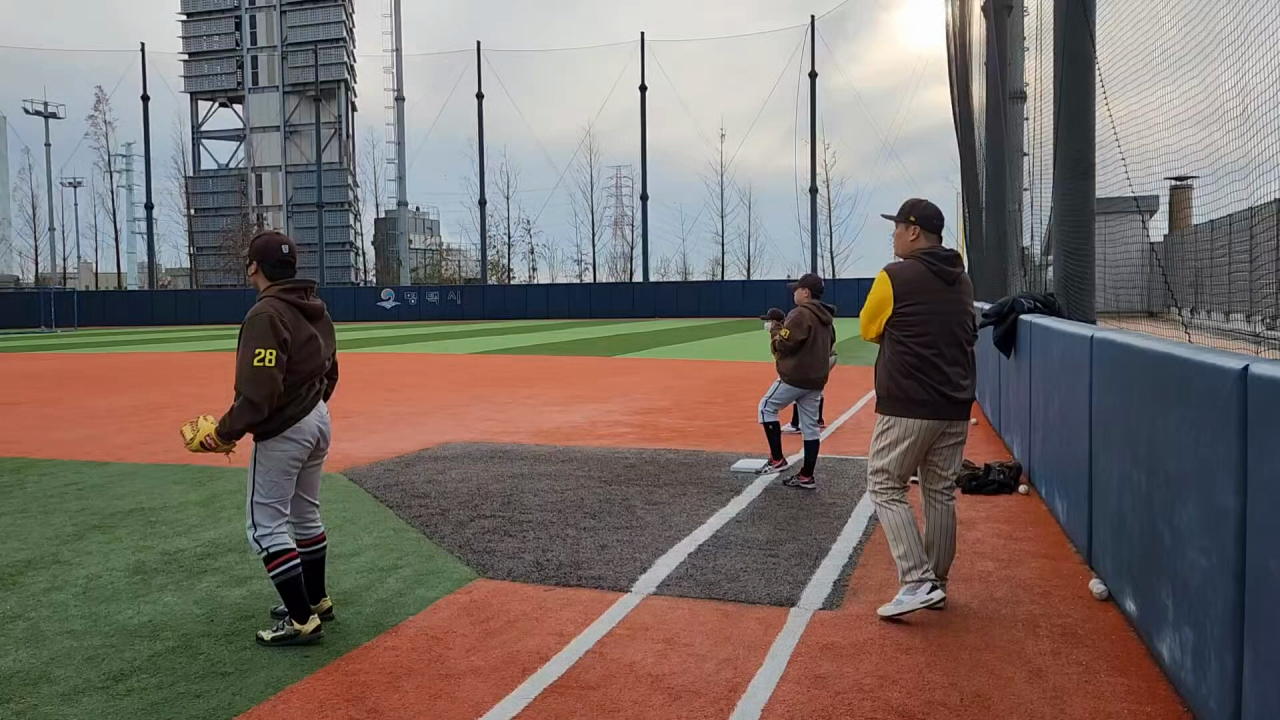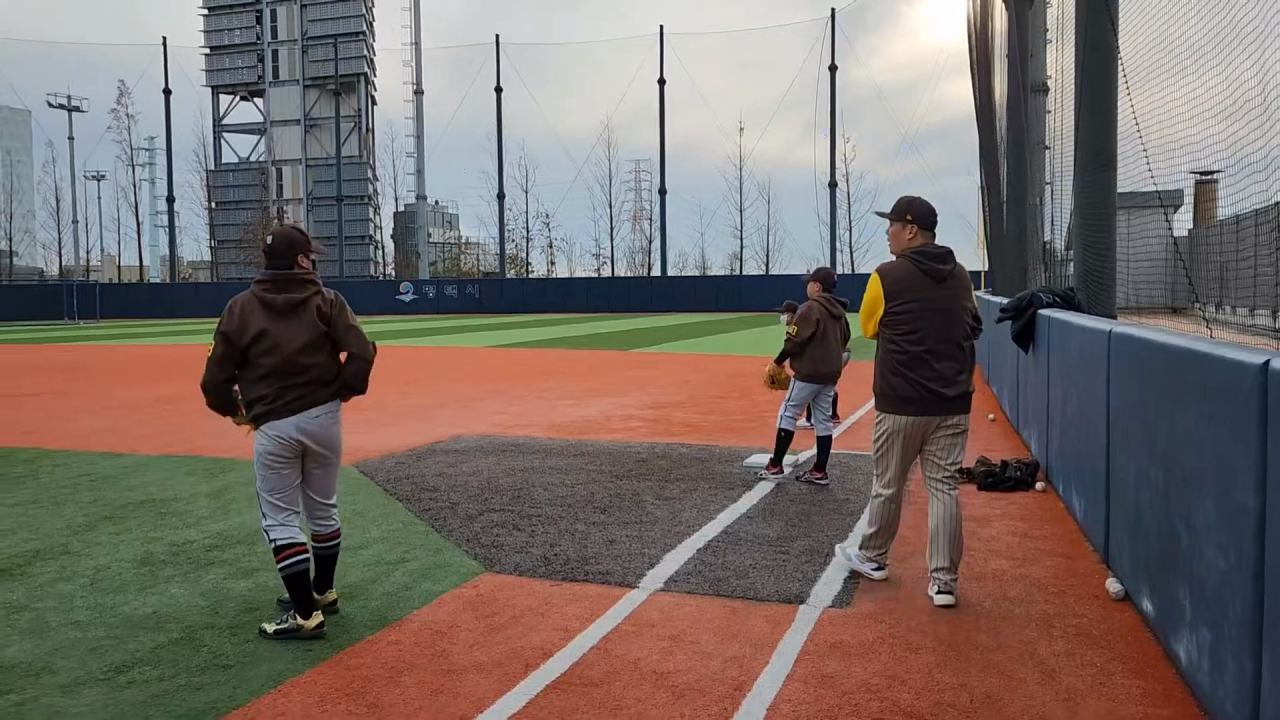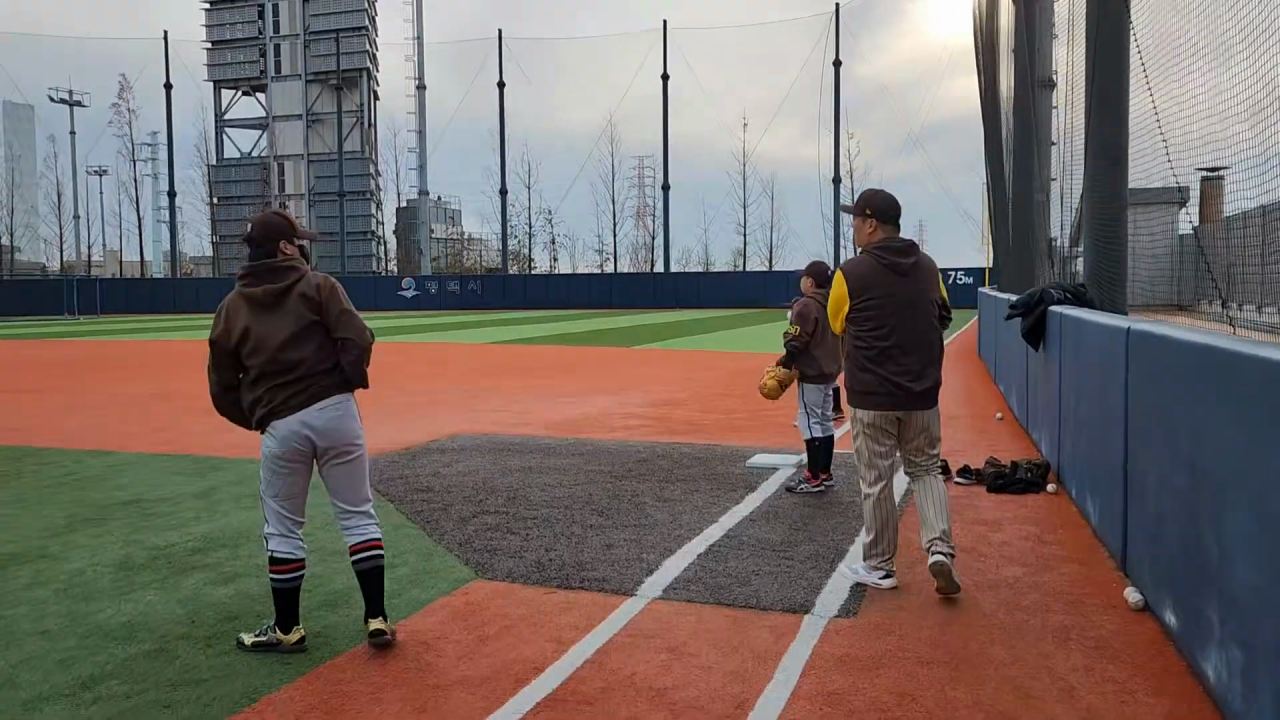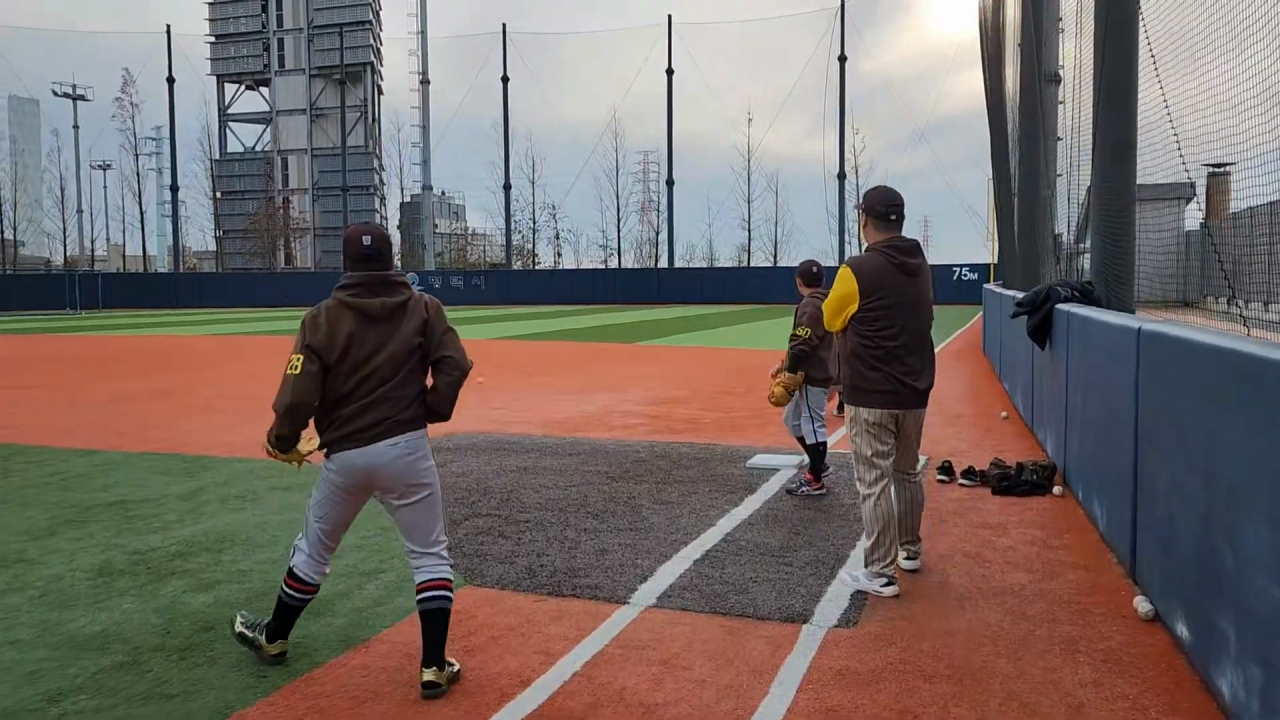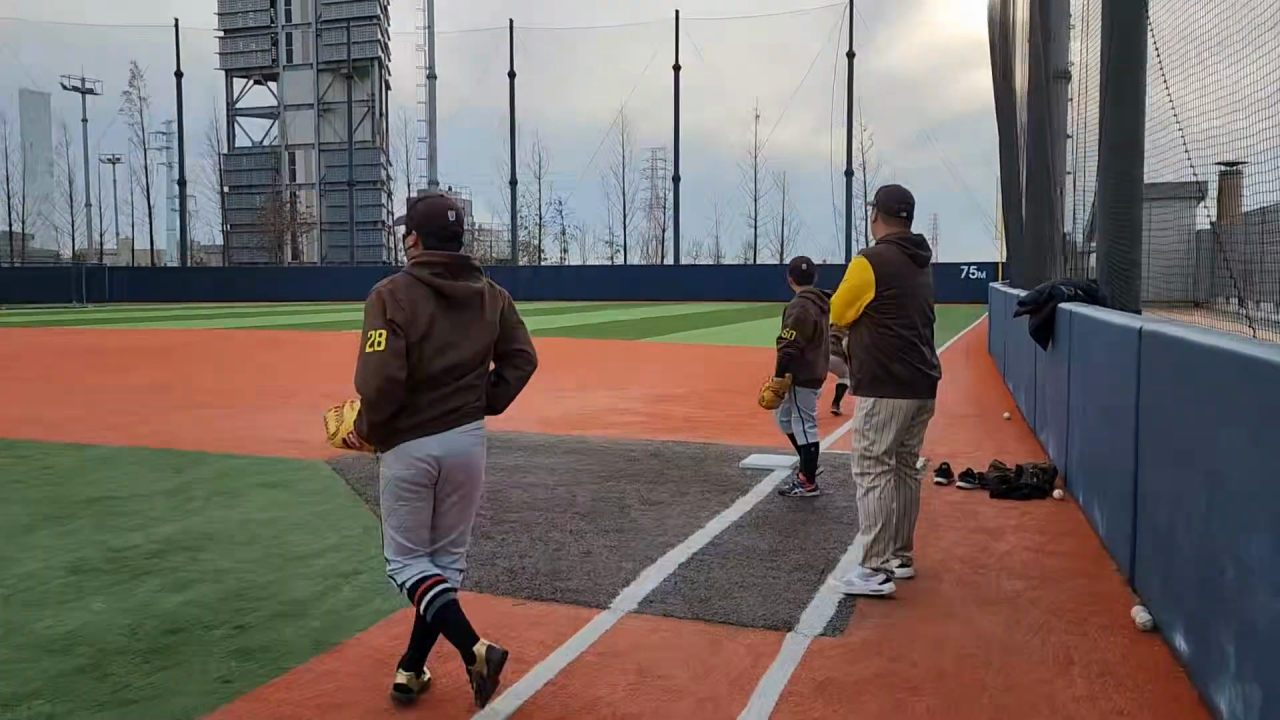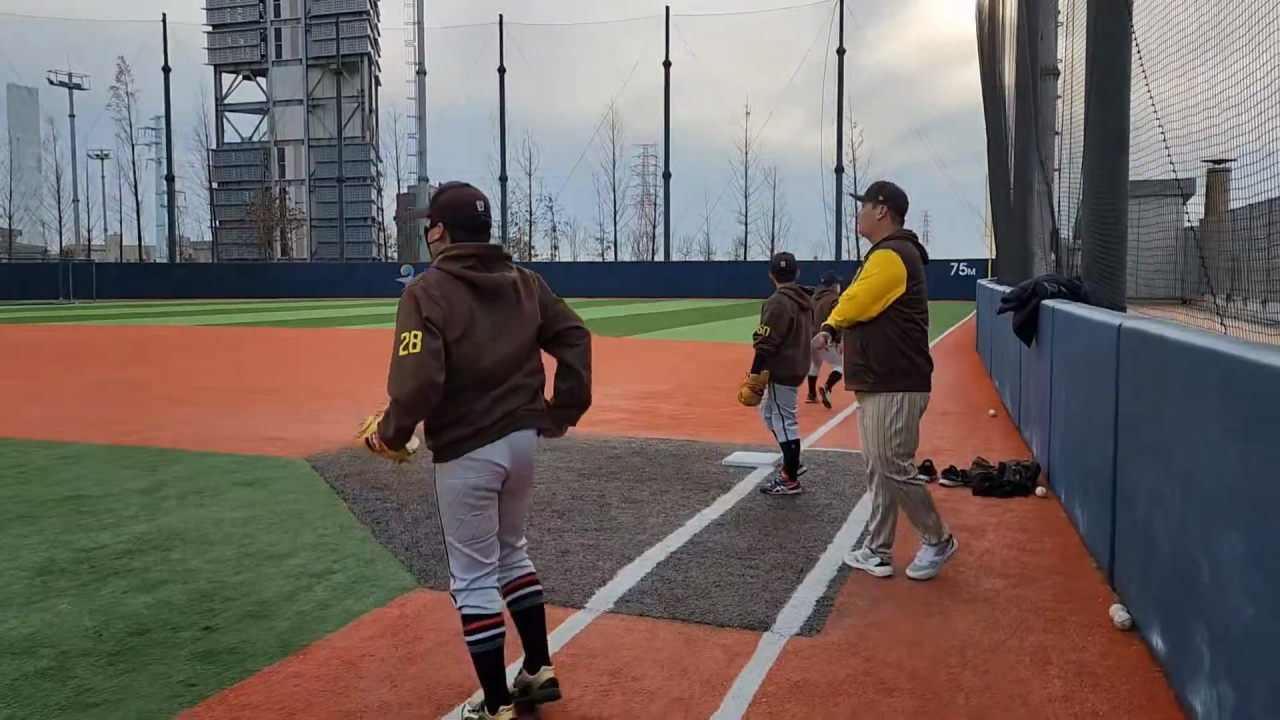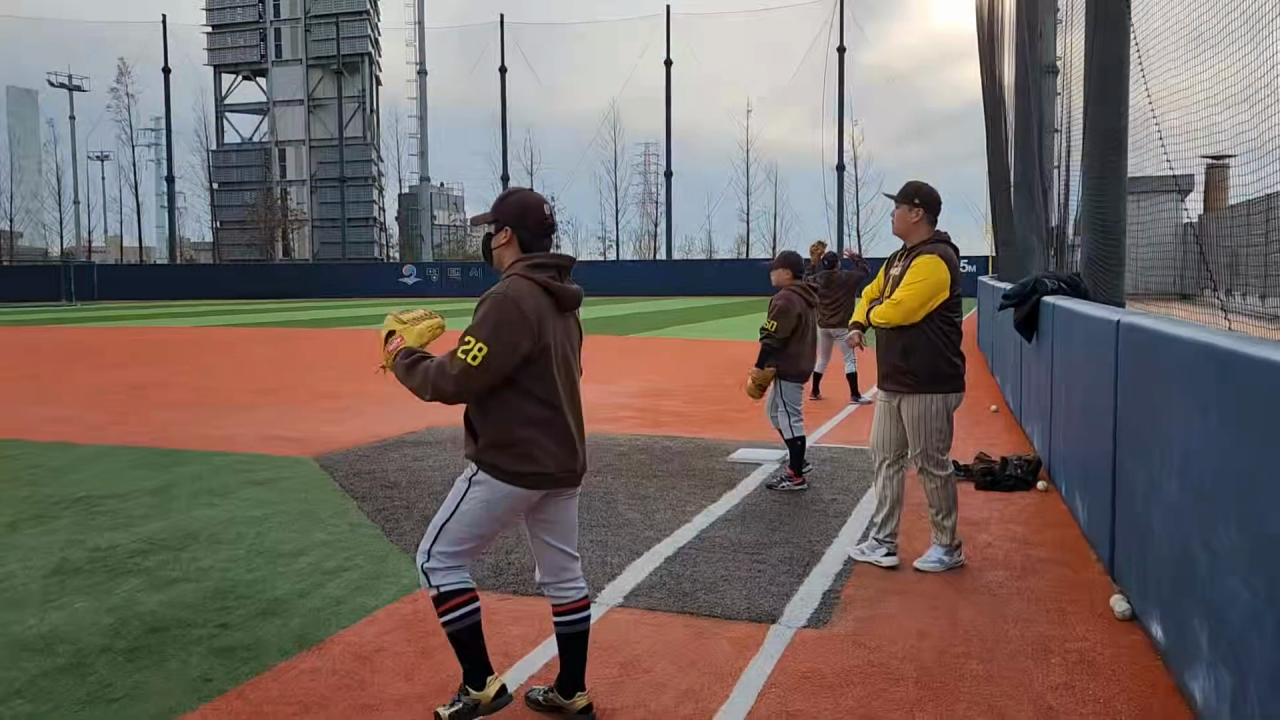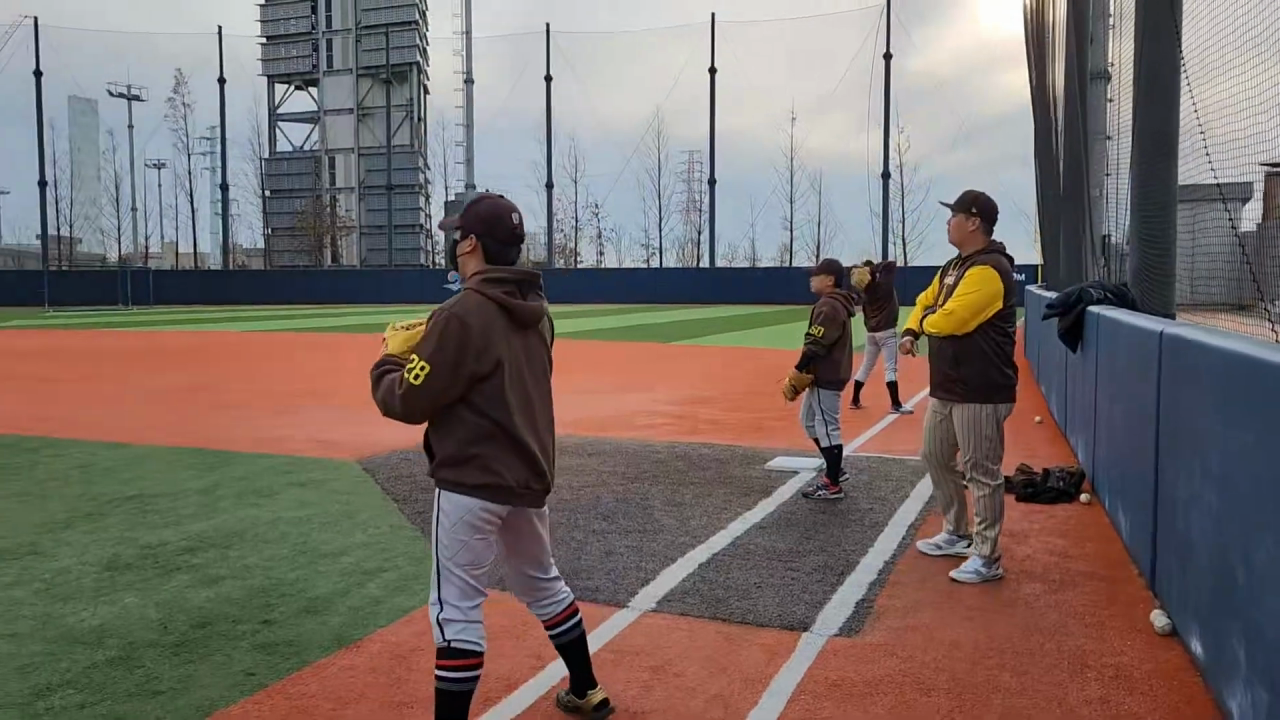
dt=0.5s
person 1, frame 1
left shoulder: (264, 315)
right shoulder: (316, 308)
left elbow: (261, 390)
right elbow: (330, 370)
left wrist: (226, 431)
left hip: (282, 432)
right hip: (318, 420)
left knee: (267, 526)
right knee: (305, 514)
left ankle: (303, 620)
right ankle: (316, 600)
person 1, frame 2
left shoulder: (240, 308)
right shoulder: (326, 300)
left elbow: (216, 377)
right elbow: (361, 353)
left wrist: (233, 409)
right wrist: (344, 390)
left hip: (275, 426)
right hip: (324, 418)
left knee: (280, 519)
right knee: (323, 510)
left ankle: (306, 614)
right ankle: (323, 592)
person 1, frame 3
left shoulder: (230, 308)
right shoulder: (318, 286)
left elbow: (222, 387)
right elbow: (356, 340)
left wrist: (253, 417)
right wrist: (349, 384)
left hip: (281, 427)
right hip: (335, 413)
left knee: (283, 529)
right knee: (359, 515)
left ankle: (286, 629)
right ankle: (376, 618)
person 1, frame 4
left shoulder: (322, 318)
right shoulder: (423, 307)
left elbow: (297, 397)
right elbow: (454, 366)
left wrist: (281, 440)
right wrist: (428, 413)
left hip: (345, 454)
right hip: (407, 448)
left knee: (314, 549)
right knee: (430, 554)
left ankle: (273, 638)
right ankle: (434, 665)
person 1, frame 5
left shoulder: (390, 294)
right shoulder: (491, 294)
left elbow: (381, 378)
right elbow: (521, 358)
left wrist: (367, 431)
right wrist: (483, 404)
left hip: (408, 446)
right hip: (468, 441)
left knee: (404, 559)
right knee: (446, 558)
left ankle: (475, 650)
right ankle: (411, 670)
person 1, frame 6
left shoulder: (426, 291)
right shoulder: (524, 282)
left elbow: (418, 381)
right elbow: (574, 337)
left wrist: (390, 433)
right wrist: (562, 408)
left hip: (466, 451)
right hip: (523, 440)
left knee: (475, 576)
right knee: (510, 553)
right ankle: (539, 669)
person 1, frame 7
left shoulder: (509, 299)
right shoulder: (563, 299)
left elbow: (459, 381)
left wrist: (409, 361)
left hip: (507, 466)
right hip: (562, 463)
left knee: (438, 559)
right knee: (564, 575)
person 1, frame 8
left shoulder: (460, 314)
right shoulder: (535, 312)
left elbow: (409, 402)
left wrist: (387, 362)
left hip: (470, 485)
right hip: (529, 479)
left knee: (455, 611)
right knee: (543, 585)
person 2, frame 1
left shoulder: (894, 277)
right shoulder: (962, 281)
left elbow: (869, 330)
left hip: (906, 408)
right hip: (954, 407)
left knee: (886, 489)
right knee: (941, 495)
left ankle: (919, 581)
right ankle: (936, 583)
person 2, frame 2
left shoulder: (887, 276)
right shoulder: (961, 276)
left elbow: (869, 328)
right elbow: (974, 327)
left hip: (901, 403)
right hip: (952, 403)
left knee: (888, 486)
right knee: (944, 488)
left ankle: (873, 559)
right ankle: (943, 581)
person 2, frame 3
left shoulder: (851, 273)
right shoulder: (927, 267)
left elbow: (838, 324)
right elbow: (944, 318)
left hip: (872, 397)
right hip: (922, 394)
left knee: (876, 483)
right knee: (926, 473)
left ankle: (880, 568)
right ankle: (940, 550)
person 2, frame 4
left shoulder: (857, 270)
right shoulder: (920, 267)
left elbow: (831, 321)
left hip: (871, 395)
right hip: (915, 392)
left knee: (875, 482)
right knee: (907, 473)
left ankle: (881, 573)
right ankle: (909, 550)
person 2, frame 5
left shoulder: (870, 261)
right shoulder: (919, 264)
left elbow: (839, 313)
right wrist: (867, 322)
left hip: (885, 388)
right hip: (920, 385)
left knee: (871, 474)
right knee: (904, 471)
left ankle: (873, 571)
right ankle: (900, 556)
person 2, frame 6
left shoulder: (891, 256)
right shoulder: (884, 255)
left elbow: (854, 307)
right elbow: (850, 304)
left wrist: (839, 316)
right wrist: (830, 328)
left hip: (896, 385)
right hip: (878, 382)
left knee: (893, 469)
right knee: (880, 468)
left ankle: (938, 541)
right ankle: (878, 551)
person 2, frame 7
left shoulder: (935, 260)
right shoulder: (899, 259)
left elbow: (897, 311)
right elbow: (872, 295)
left wrist: (873, 312)
right wrist: (859, 325)
left hip: (930, 384)
right hip: (894, 382)
left knee: (933, 465)
right knee: (886, 457)
left ankle: (947, 546)
right ankle: (883, 542)
person 2, frame 8
left shoulder: (989, 270)
right shoulder: (954, 266)
left elbow: (949, 320)
right elbow: (925, 302)
left wrist: (925, 321)
right wrist: (911, 332)
left hip: (980, 392)
right hip: (946, 389)
left knee: (981, 474)
right knee: (935, 458)
left ankle: (987, 558)
right ankle: (957, 534)
person 3, frame 1
left shoulder: (800, 314)
right shoulder: (826, 318)
left elbow: (785, 344)
left wrist: (775, 331)
left hip: (794, 377)
right hip: (817, 379)
left knee: (767, 406)
right knee: (810, 425)
left ankle: (777, 458)
right ankle: (806, 476)
person 3, frame 2
left shoulder: (810, 308)
right shoulder: (840, 312)
left elbow: (794, 342)
right elbow: (843, 343)
left wrist: (778, 362)
left hip: (808, 374)
right hip: (830, 375)
left knee: (788, 414)
right knee: (824, 421)
left ankle: (775, 466)
right ankle: (819, 472)
person 3, frame 3
left shoulder: (805, 305)
left elbow: (795, 343)
left wrist: (785, 367)
left hip: (811, 372)
right hip: (829, 371)
left knee: (809, 421)
right knee: (824, 421)
left ankle: (813, 478)
right ankle: (824, 472)
person 3, frame 4
left shoulder: (809, 306)
right shoulder: (824, 305)
left elbow: (802, 345)
left wrist: (789, 373)
right wrist: (785, 364)
left hip: (812, 376)
right hip: (817, 373)
left knee: (813, 424)
right knee: (793, 419)
left ankle: (815, 481)
right ankle: (818, 465)
person 3, frame 5
left shoulder: (799, 307)
right shoulder: (819, 304)
left elbow: (789, 347)
left wrist: (778, 378)
left hip: (802, 375)
right hip: (812, 372)
left knee: (804, 424)
right knee: (785, 415)
left ankle: (808, 482)
right ankle: (808, 464)
person 3, frame 6
left shoulder: (777, 302)
right shoulder: (803, 301)
left elbow: (765, 343)
left wrist: (754, 374)
left hip: (781, 371)
right hip: (795, 368)
left knee: (784, 421)
right knee: (769, 412)
left ankle: (790, 480)
right ankle: (792, 463)
person 3, frame 7
left shoulder: (785, 299)
right shoulder: (805, 298)
left elbow: (772, 337)
left wrist: (759, 367)
left hip: (787, 368)
right hip: (797, 365)
left knee: (789, 418)
right knee: (776, 411)
left ankle: (796, 476)
right ankle: (798, 461)
person 3, frame 8
left shoulder: (827, 306)
right shoulder: (837, 304)
left elbow: (817, 344)
left wrist: (798, 369)
right wrist: (806, 371)
left hip: (825, 377)
right hip: (824, 374)
left knee: (827, 427)
right knee: (810, 421)
left ankle: (832, 485)
right ankle: (834, 470)
